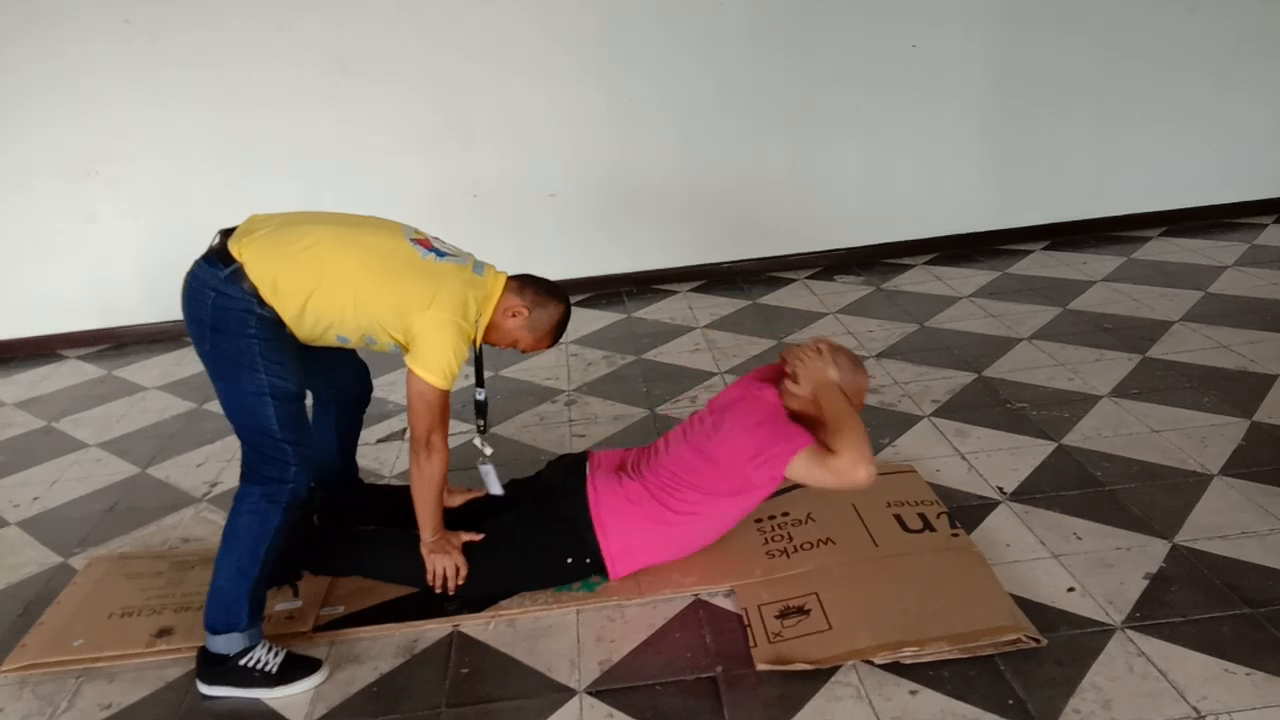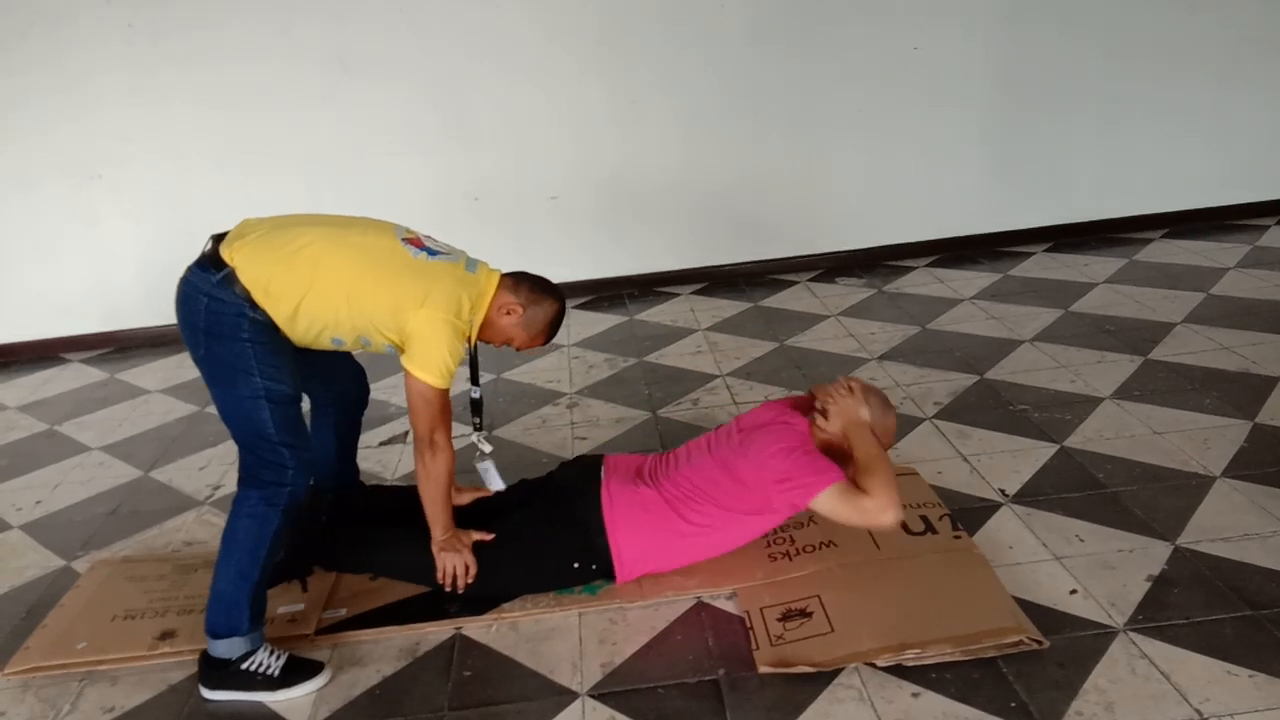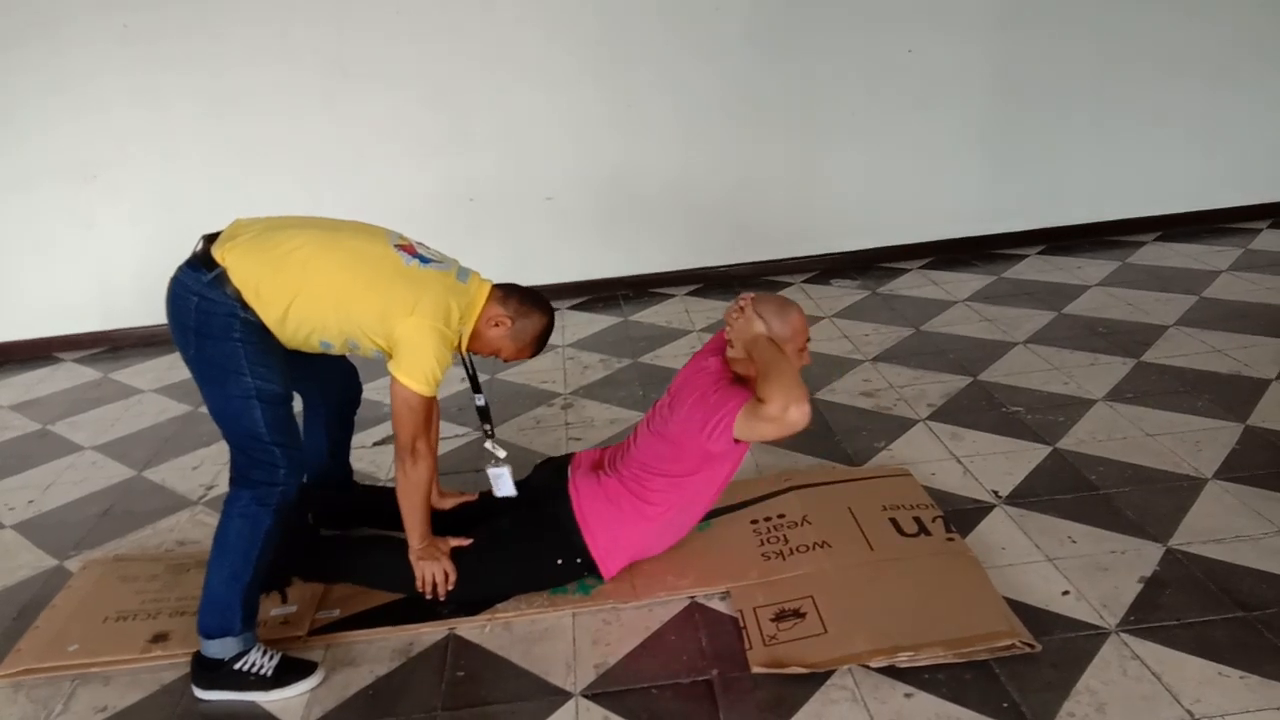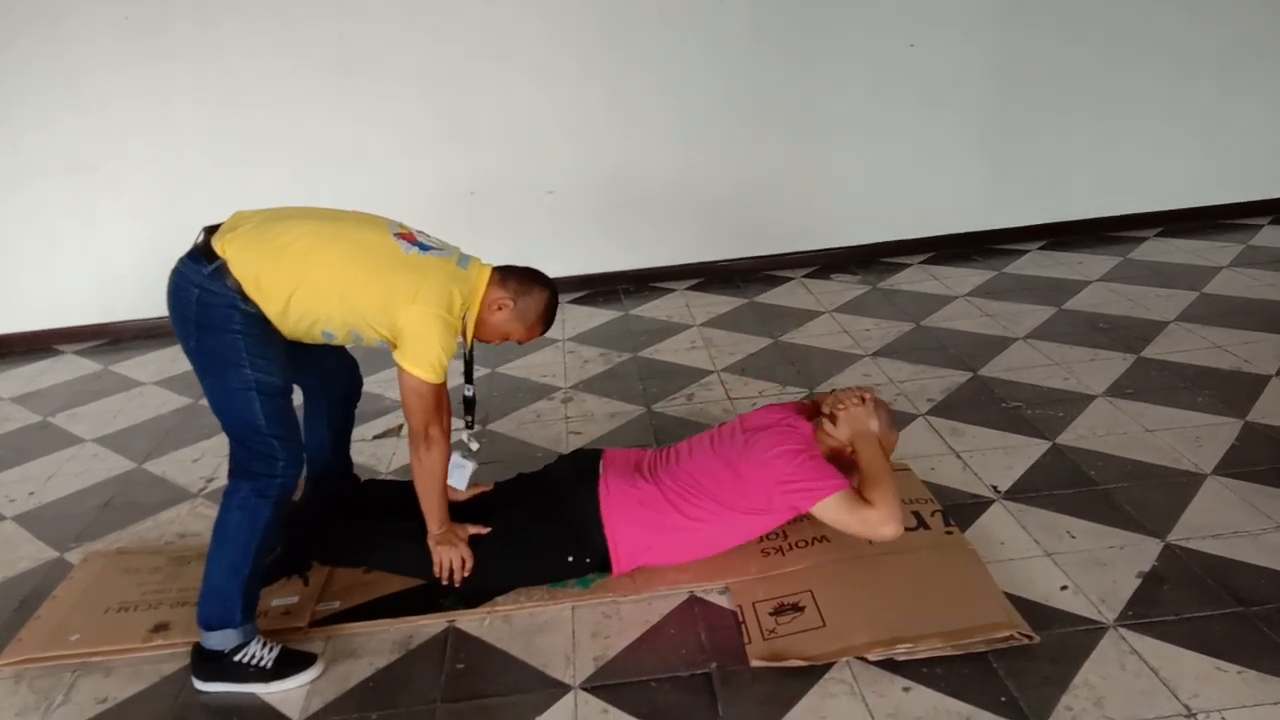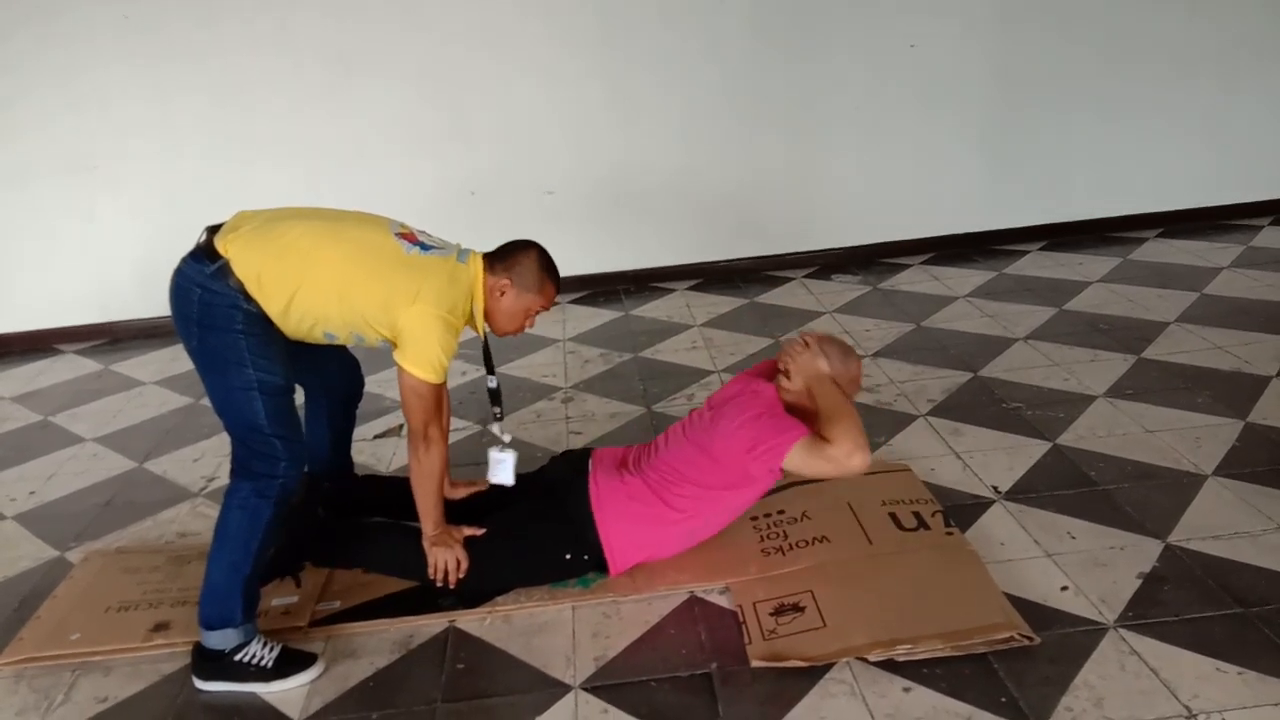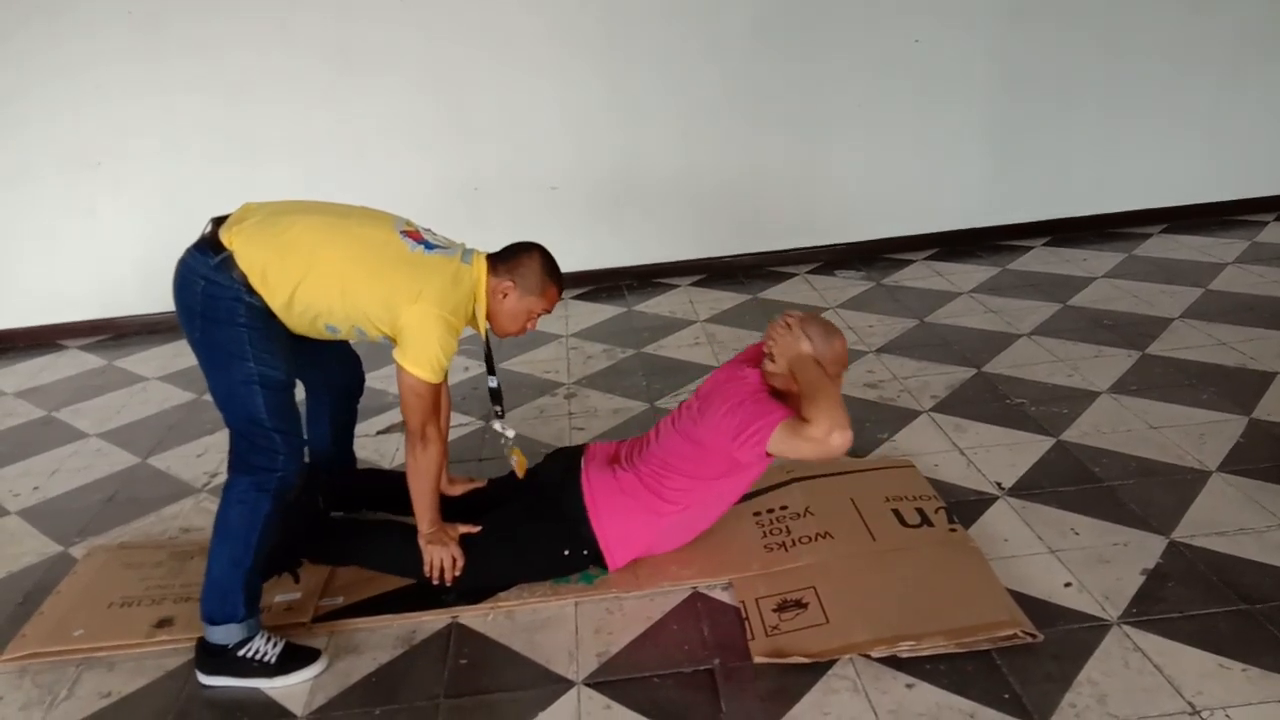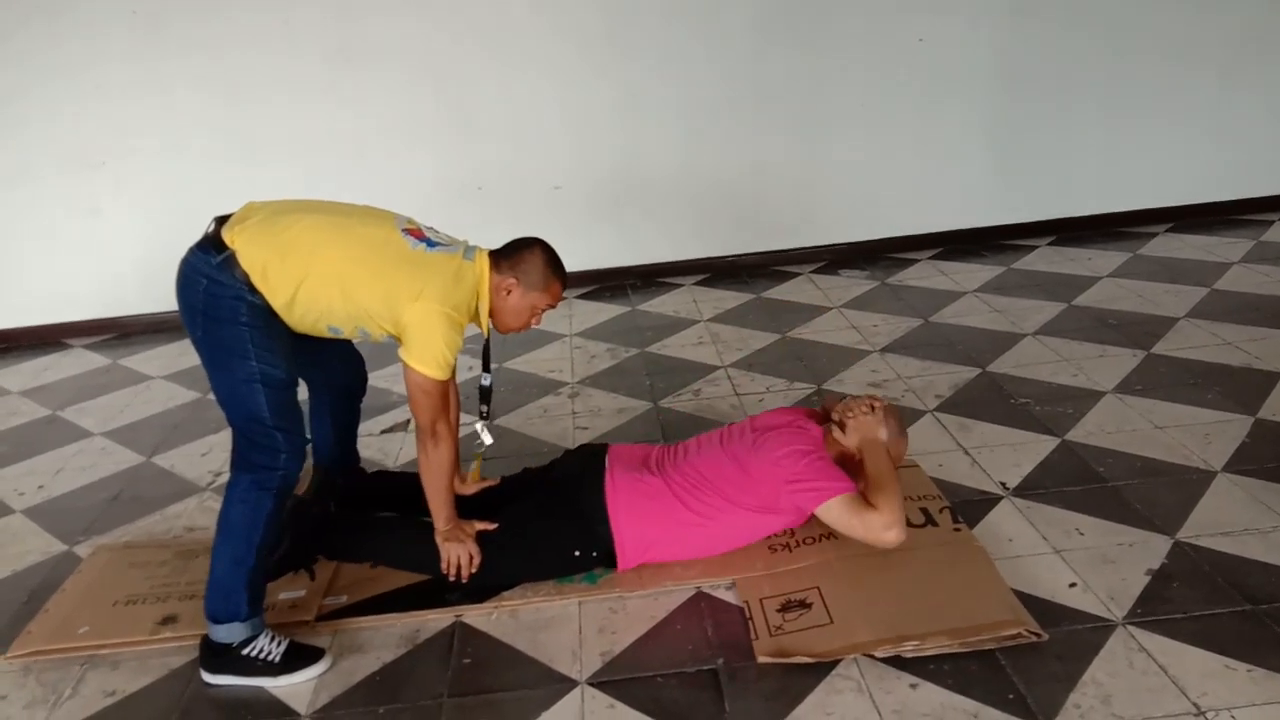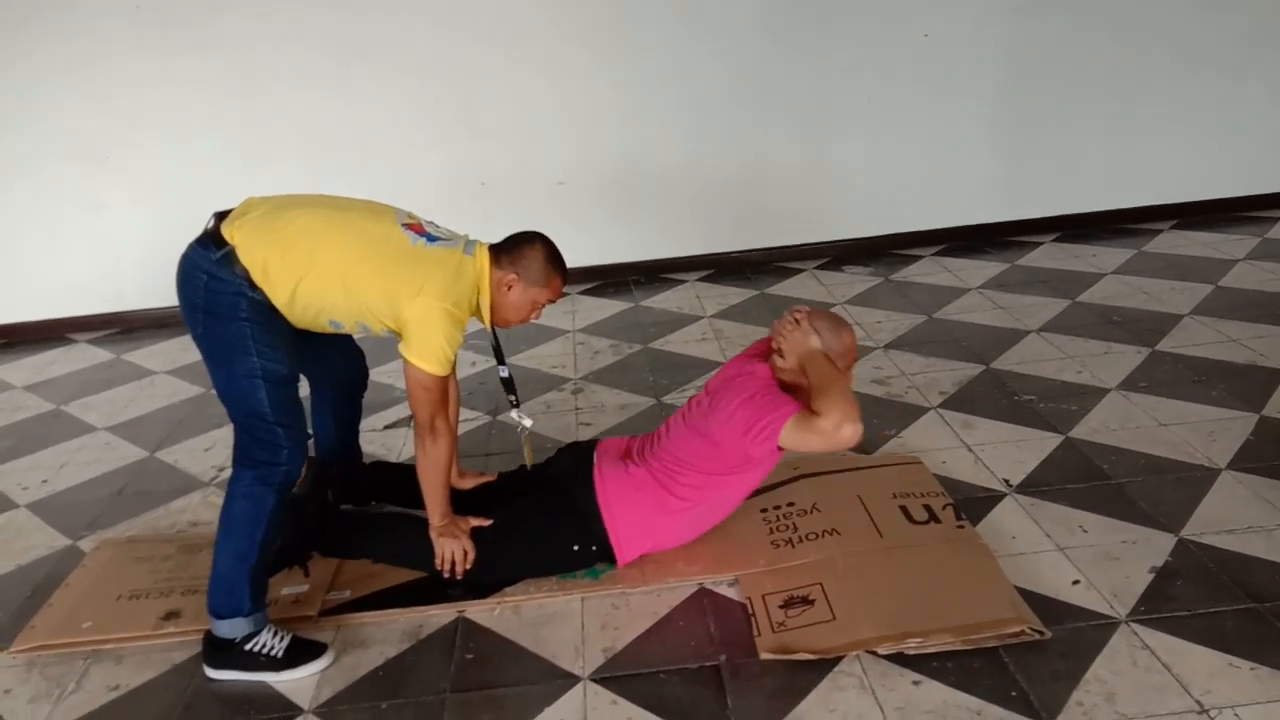
dt=0.4s
person 1, frame 1
left shoulder: (765, 385)
right shoulder: (767, 432)
left elbow: (796, 372)
right elbow: (857, 467)
right wrist: (827, 385)
left hip: (584, 483)
right hip: (587, 540)
left knee: (454, 518)
left ankle: (325, 505)
right ankle: (305, 548)
person 1, frame 2
left shoulder: (790, 413)
right shoulder: (794, 459)
right elbow: (882, 510)
left wrist: (837, 401)
right wrist: (857, 432)
left hip: (597, 483)
right hip: (597, 540)
left knee: (458, 521)
left ankle: (334, 507)
right ankle: (314, 543)
person 1, frame 3
left shoulder: (718, 354)
right shoulder: (720, 402)
right elbow: (791, 412)
right wrist: (757, 338)
left hip: (570, 483)
right hip: (573, 538)
left knee: (445, 521)
left ankle: (314, 504)
right ankle: (290, 553)
person 1, frame 4
left shoulder: (791, 416)
right shoulder: (796, 461)
right elbow: (884, 521)
left wrist: (836, 408)
right wrist: (866, 436)
left hip: (594, 477)
right hip: (593, 534)
left knee: (457, 513)
left ankle: (325, 504)
right ankle: (311, 536)
person 1, frame 5
left shoulder: (759, 383)
right shoulder: (765, 425)
left elbow: (789, 364)
right elbow: (852, 455)
right wrist: (822, 381)
left hip: (586, 477)
right hip: (585, 531)
left knee: (456, 513)
left ankle: (326, 499)
right ankle: (307, 537)
person 1, frame 6
left shoulder: (750, 366)
right shoulder: (752, 413)
left elbow: (778, 350)
right elbow: (834, 437)
right wrist: (804, 358)
left hip: (581, 474)
right hip: (583, 530)
left knee: (455, 508)
left ankle: (324, 494)
right ankle: (303, 536)
person 1, frame 7
left shoulder: (798, 422)
right shoulder: (804, 463)
left elbow: (832, 413)
right elbow: (887, 527)
left wrist: (846, 418)
right wrist: (875, 446)
left hip: (599, 473)
right hip: (596, 531)
left knee: (467, 507)
left ankle: (338, 497)
right ankle: (319, 531)
person 1, frame 8
left shoulder: (758, 362)
right shoulder: (762, 405)
left elbow: (786, 340)
right elbow: (843, 429)
right wrist: (813, 354)
left hip: (591, 468)
right hip: (592, 523)
left knee: (466, 501)
left ankle: (340, 486)
right ankle: (312, 527)
person 2, frame 1
left shoulder: (468, 282)
right shoulder: (448, 318)
left elbow: (432, 404)
right elbow: (428, 441)
left wrist: (438, 490)
right wrist: (433, 538)
left hip: (254, 267)
right hip: (233, 300)
left knee: (345, 386)
right knee: (283, 469)
right ankle: (229, 650)
person 2, frame 2
left shoulder: (463, 279)
right shoulder: (442, 316)
left elbow: (436, 401)
right elbow: (431, 440)
left wrist: (447, 492)
right wrist: (443, 536)
left hip: (248, 271)
right hip: (226, 306)
left knee: (343, 389)
right knee: (281, 472)
right ankle: (231, 653)
person 2, frame 3
left shoulder: (453, 289)
right shoulder: (430, 324)
left elbow: (424, 404)
right elbow: (412, 447)
left wrist: (432, 493)
right wrist: (421, 545)
left hip: (241, 274)
right hip: (218, 303)
left knee: (335, 390)
right knee: (273, 471)
right ankle: (224, 653)
person 2, frame 4
left shoulder: (454, 275)
right shoulder: (434, 312)
left elbow: (434, 394)
right elbow: (426, 433)
left wrist: (443, 485)
right wrist: (439, 530)
left hip: (242, 263)
right hip: (217, 296)
left knee: (336, 382)
right knee: (272, 464)
right ankle: (223, 645)
person 2, frame 5
left shoulder: (453, 272)
right shoulder: (435, 308)
left elbow: (433, 393)
right elbow: (425, 433)
left wrist: (441, 484)
right wrist: (434, 531)
left hip: (246, 266)
right hip: (220, 296)
left knee: (337, 383)
right knee: (274, 463)
right ankle: (224, 644)
person 2, frame 6
left shoulder: (457, 271)
right shoulder: (437, 309)
left elbow: (435, 388)
right elbow: (421, 432)
left wrist: (442, 480)
right wrist: (429, 530)
left hip: (250, 258)
right hip: (223, 287)
left knee: (339, 378)
right knee: (271, 458)
right ankle: (227, 639)
person 2, frame 7
left shoulder: (459, 269)
right shoulder: (440, 306)
left elbow: (443, 388)
right elbow: (433, 429)
left wrist: (454, 480)
right wrist: (446, 526)
left hip: (254, 258)
right hip: (226, 287)
left knee: (341, 378)
right knee: (274, 456)
right ankle: (231, 637)
person 2, frame 8
left shoulder: (462, 263)
right shoulder: (441, 302)
left elbow: (443, 382)
right elbow: (431, 425)
left wrist: (453, 474)
right wrist: (441, 522)
left hip: (254, 251)
right hip: (226, 283)
left knee: (342, 374)
right knee: (276, 453)
right ankle: (235, 633)
